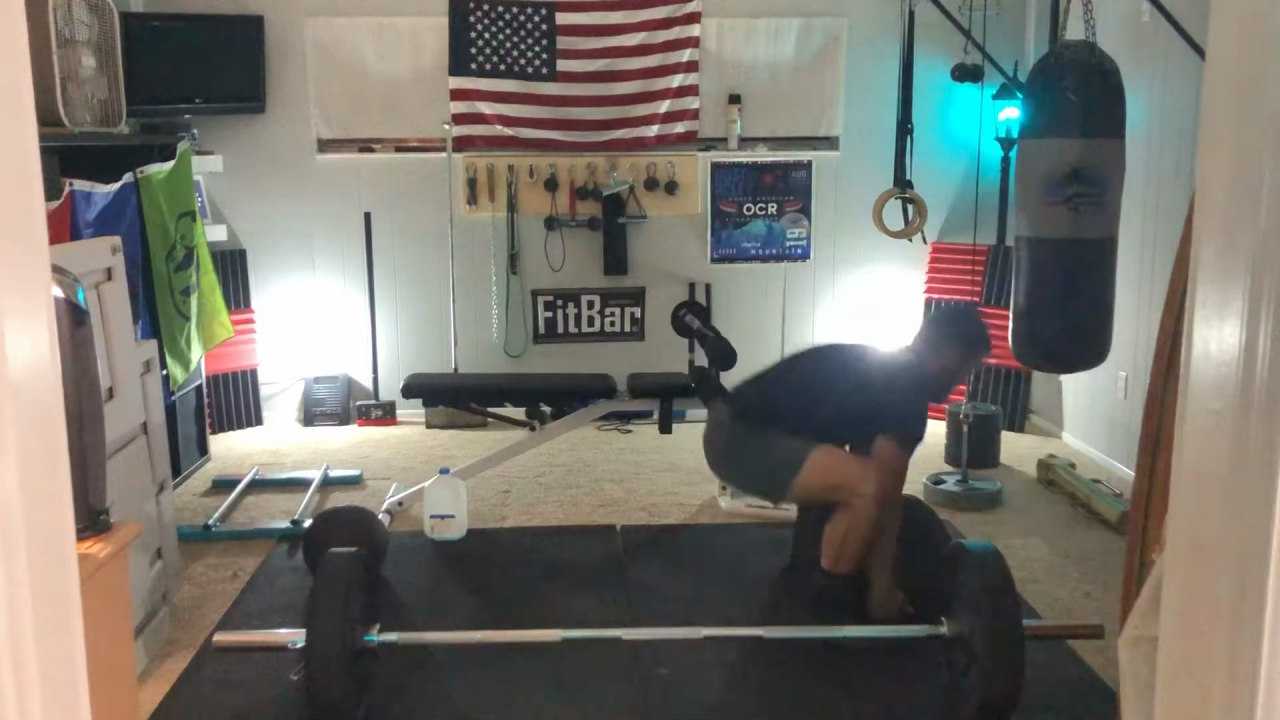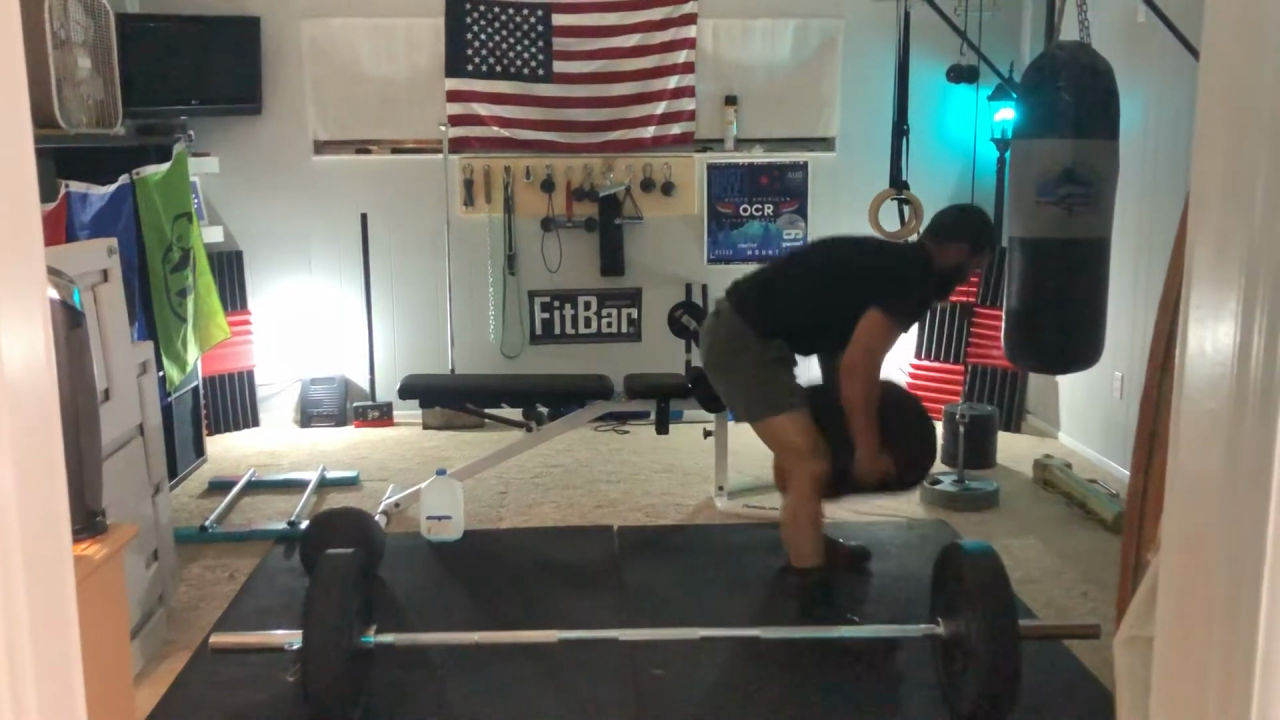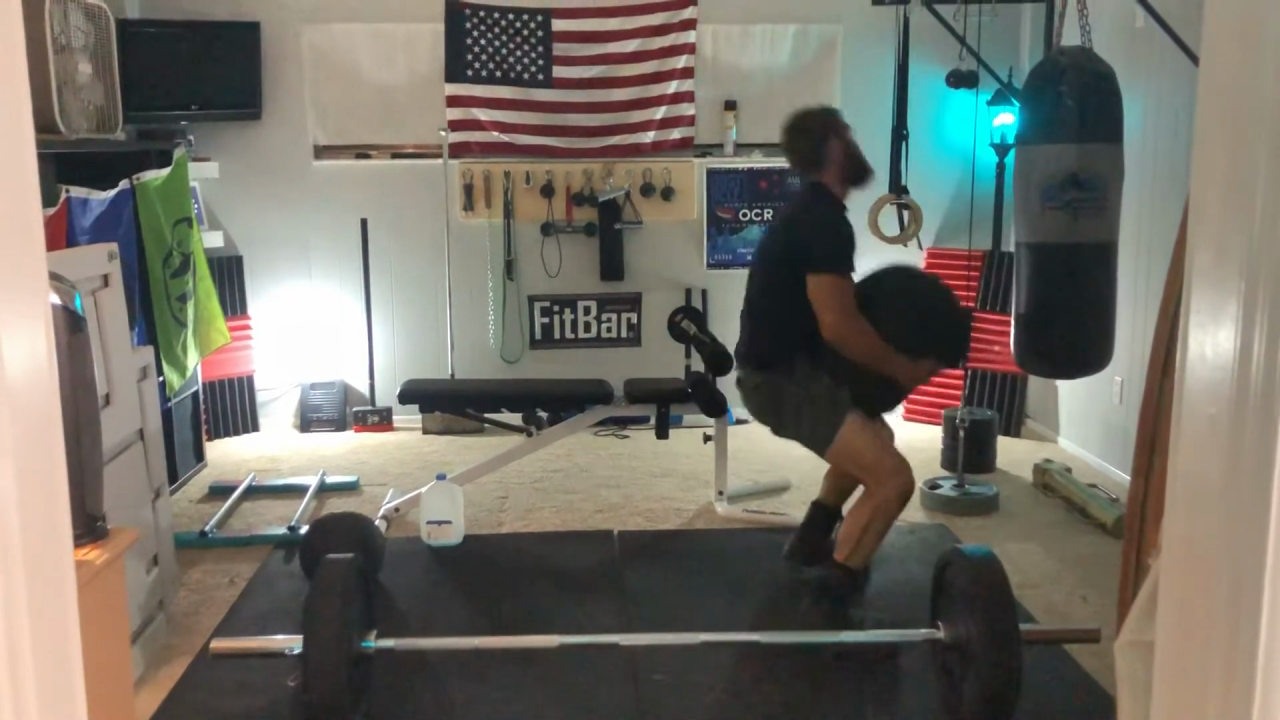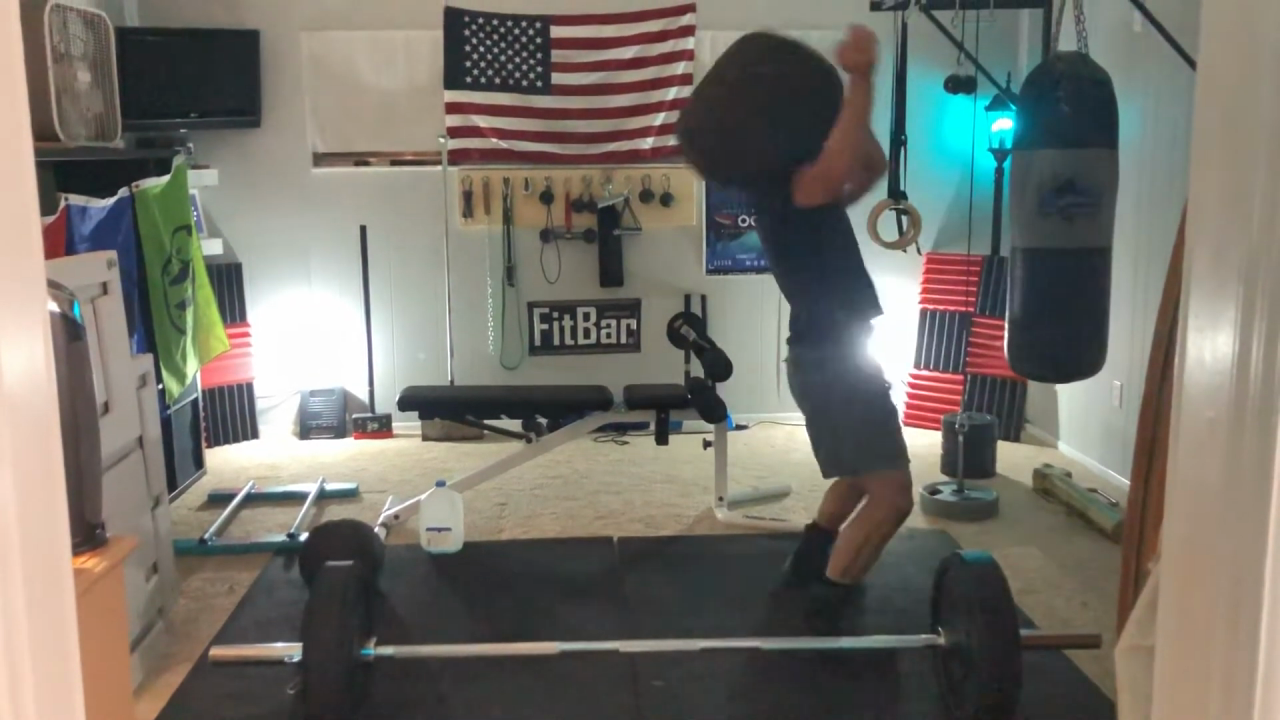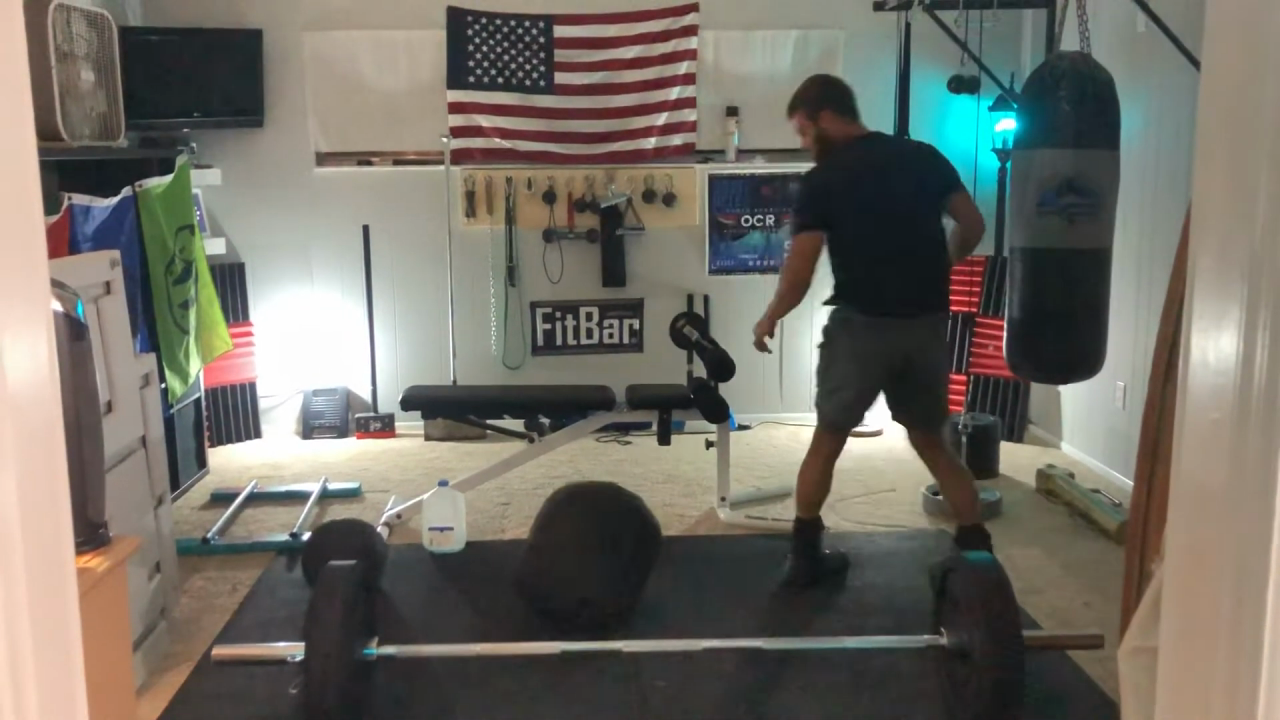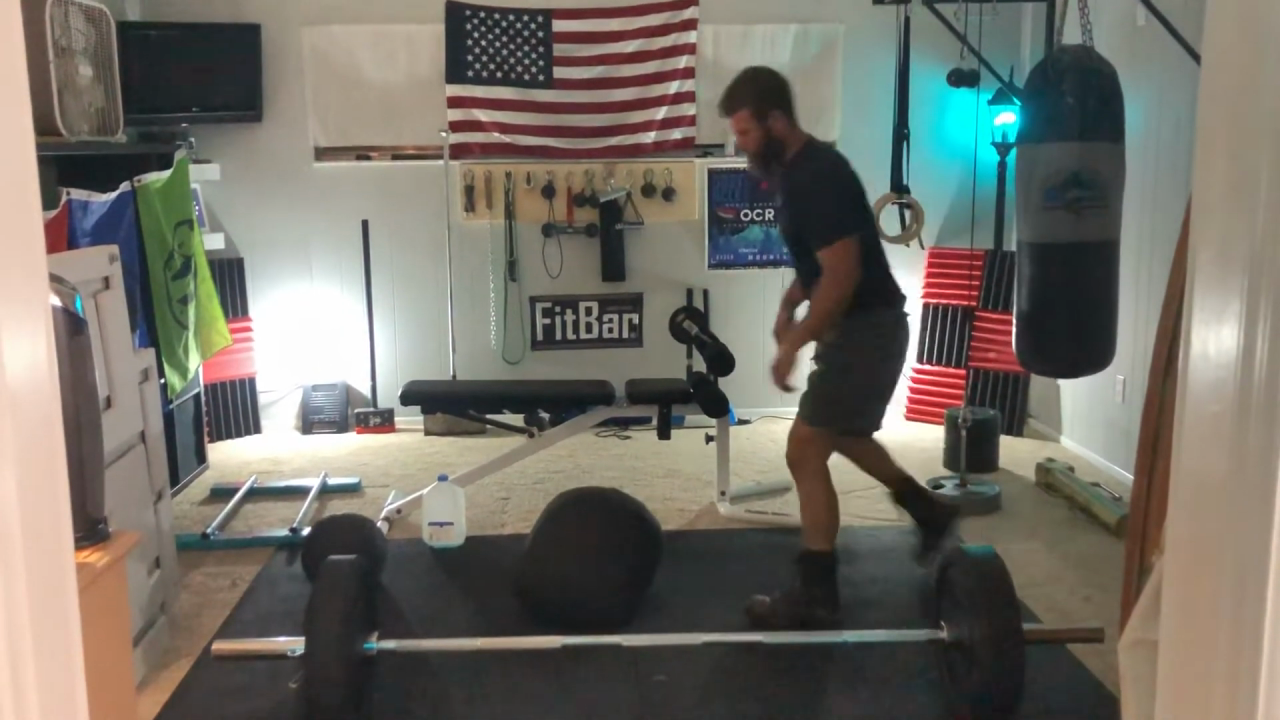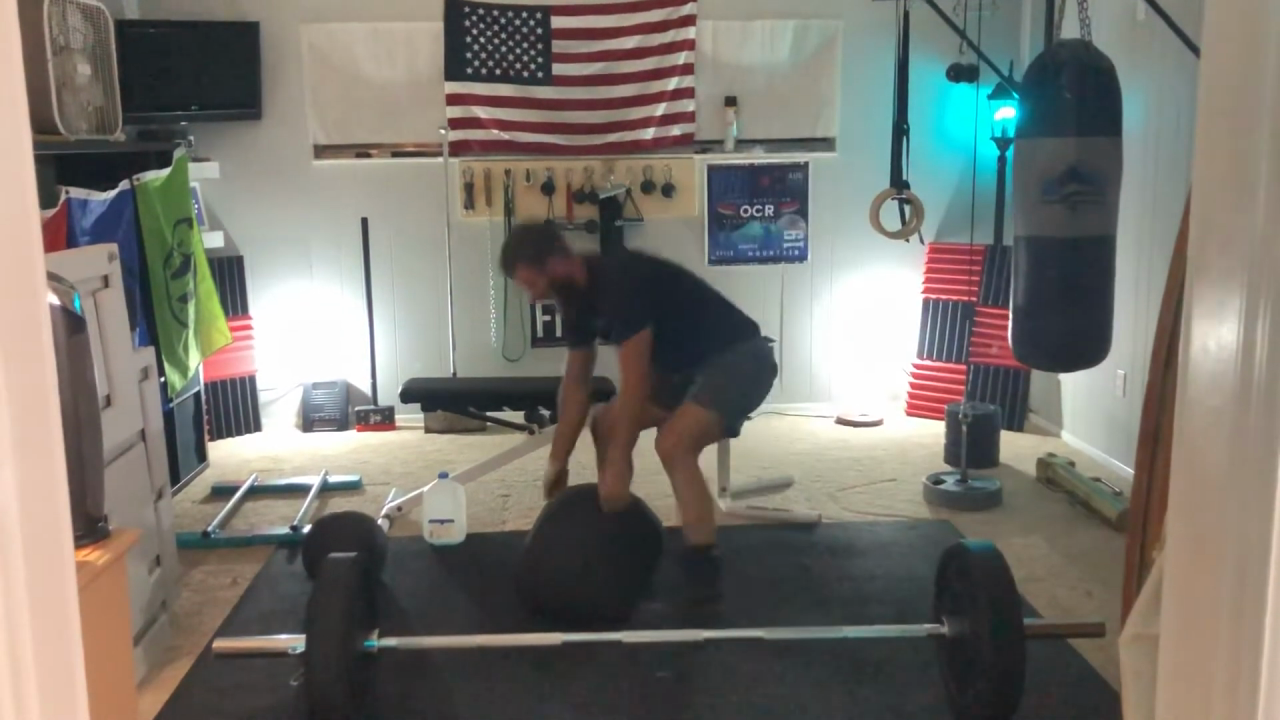
dt=0.7s
person 1, frame 1
left shoulder: (884, 367)
right shoulder: (906, 395)
left elbow: (860, 466)
right elbow: (883, 492)
right wrist: (883, 581)
left hip: (736, 425)
right hip: (741, 443)
right knee: (867, 489)
right ankle: (827, 604)
person 1, frame 2
left shoulder: (893, 263)
right shoulder: (913, 280)
left elbow: (847, 352)
right elbow: (857, 366)
right wrist: (869, 452)
left hip: (738, 326)
right hip: (743, 338)
left knee: (798, 447)
right knee: (810, 467)
left ankle: (807, 542)
person 1, frame 3
left shoulder: (809, 214)
right shoulder: (826, 223)
right elbow: (838, 327)
left wrist: (887, 357)
right wrist: (905, 369)
left hip: (785, 367)
right hip: (783, 380)
left knee: (869, 440)
right knee: (892, 478)
left ankle: (812, 541)
right ankle: (831, 596)
person 1, frame 4
left shoulder: (795, 190)
right shoulder: (783, 189)
left elbow: (866, 168)
right elbow: (838, 172)
right wrist: (858, 77)
left hip: (824, 354)
right hip: (833, 360)
left knee: (867, 472)
right knee: (891, 495)
left ankle: (810, 558)
right ankle: (825, 607)
person 1, frame 5
left shoulder: (825, 178)
right shoulder: (925, 158)
left elbow: (800, 267)
right elbow: (973, 225)
left wrist: (770, 318)
left hip: (862, 326)
right hip: (927, 324)
left knee: (826, 441)
right knee: (933, 444)
left ankle: (805, 557)
right ankle: (979, 558)
person 1, frame 6
left shoulder: (815, 179)
right shoulder: (802, 168)
left elbow: (841, 275)
left wrist: (793, 345)
right wrist: (789, 306)
left hip: (865, 326)
right hip: (864, 321)
left knee: (805, 452)
right knee: (840, 433)
left ankle: (816, 594)
right ankle: (929, 512)
person 1, frame 7
left shoulder: (622, 282)
right shoulder: (579, 295)
left elbow: (635, 380)
right elbow: (576, 382)
left wrist: (618, 464)
right wrist: (558, 461)
left hip: (741, 356)
right hip: (689, 363)
left knee: (673, 442)
right knee: (606, 423)
left ankle: (702, 576)
